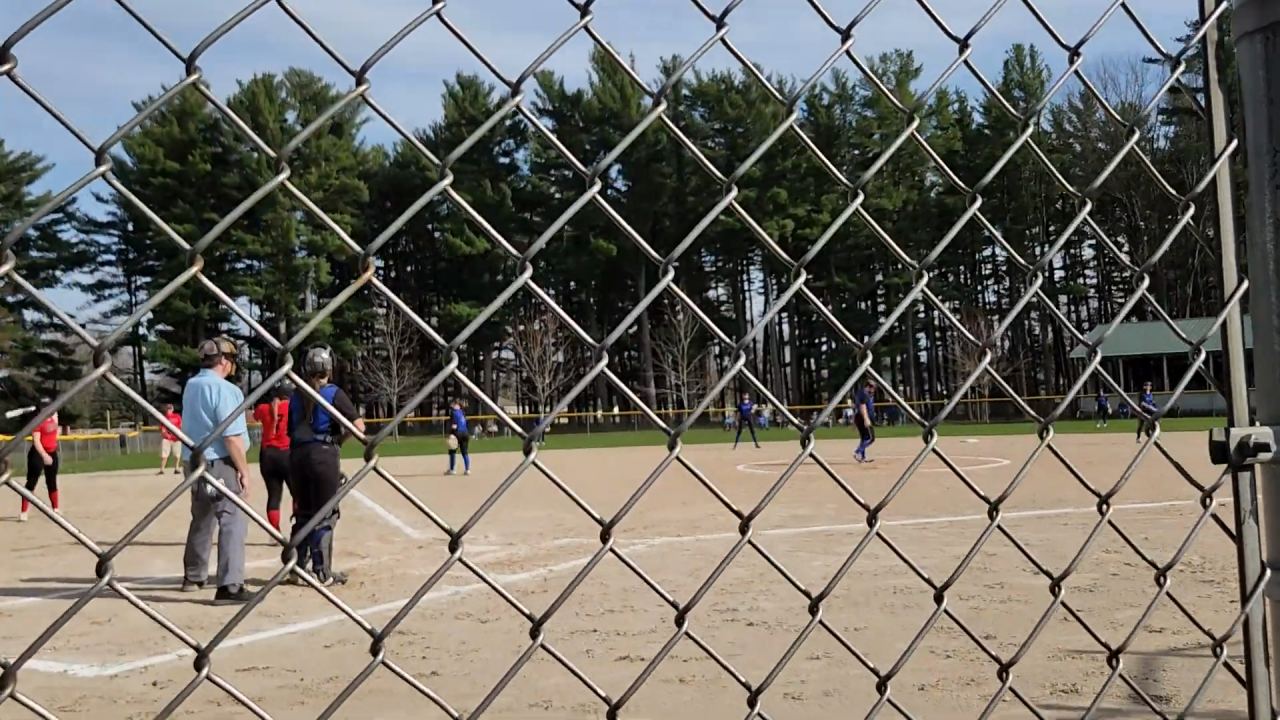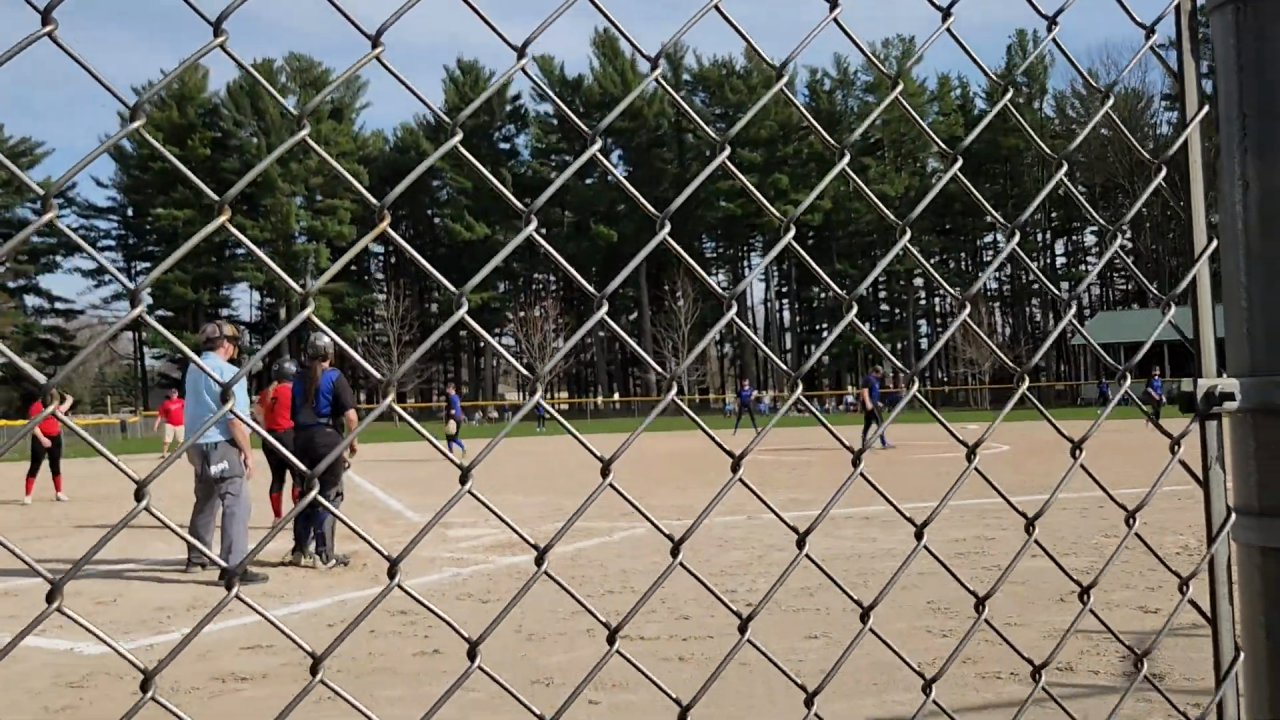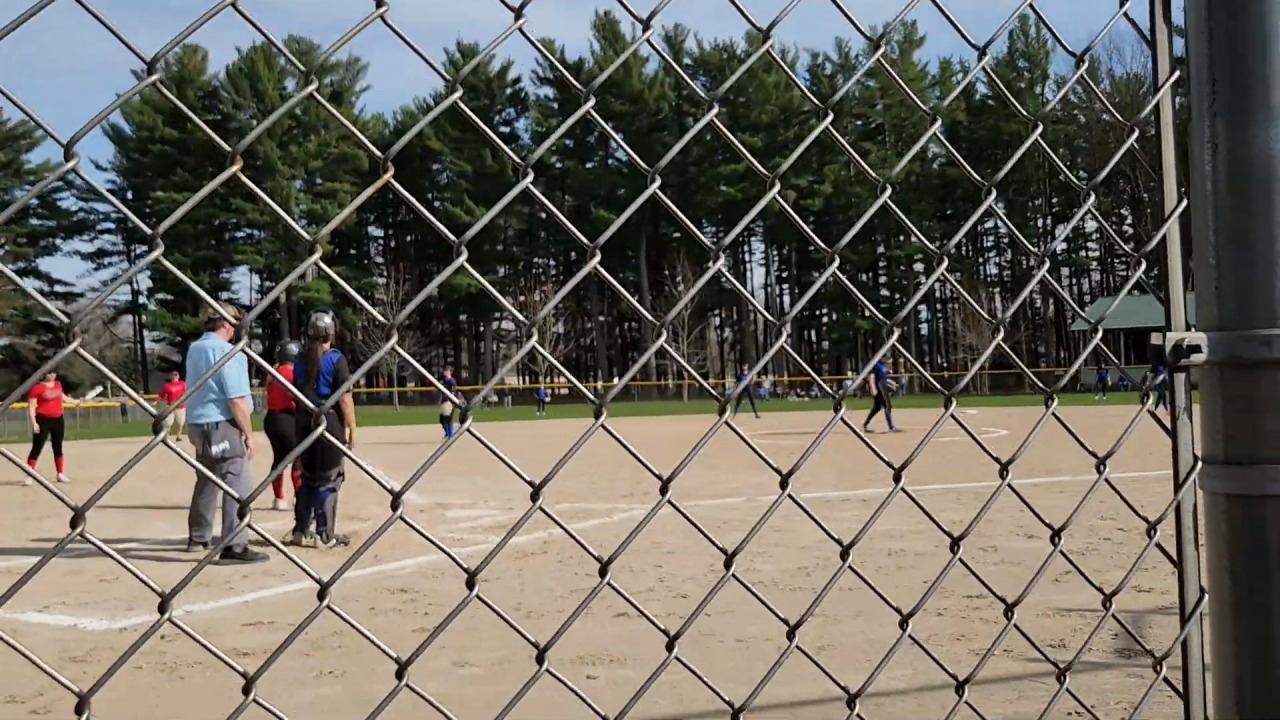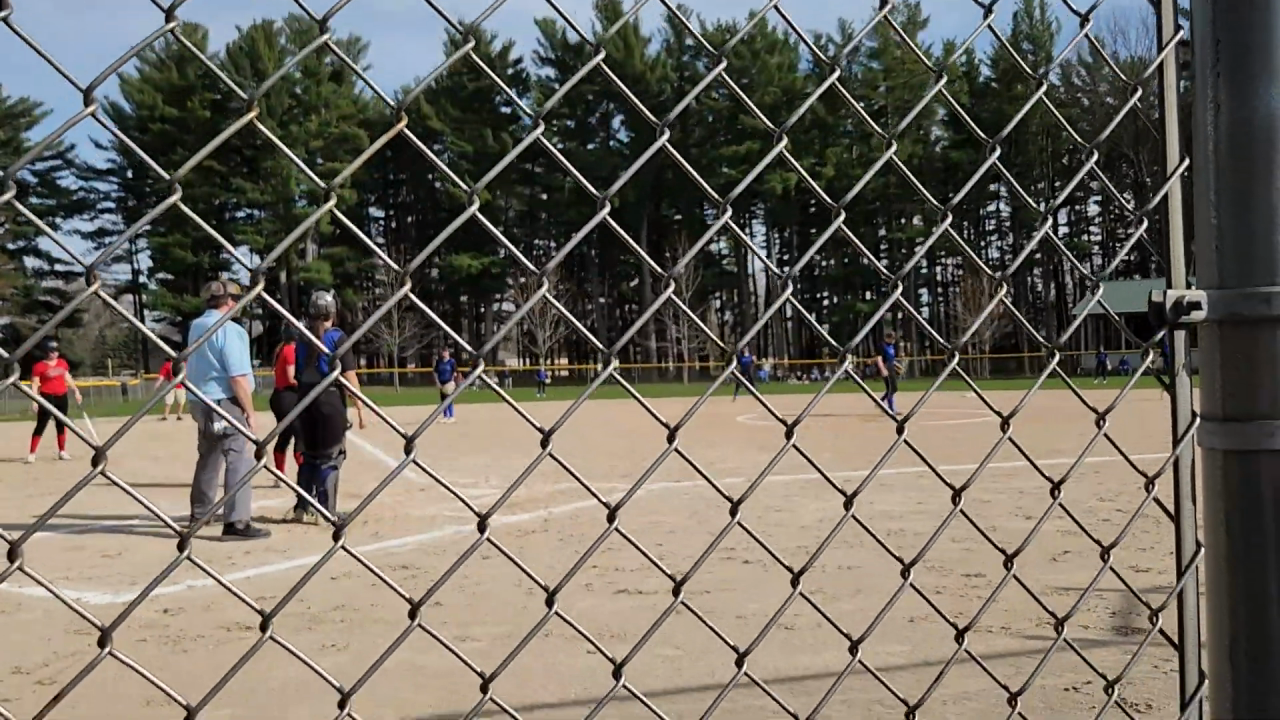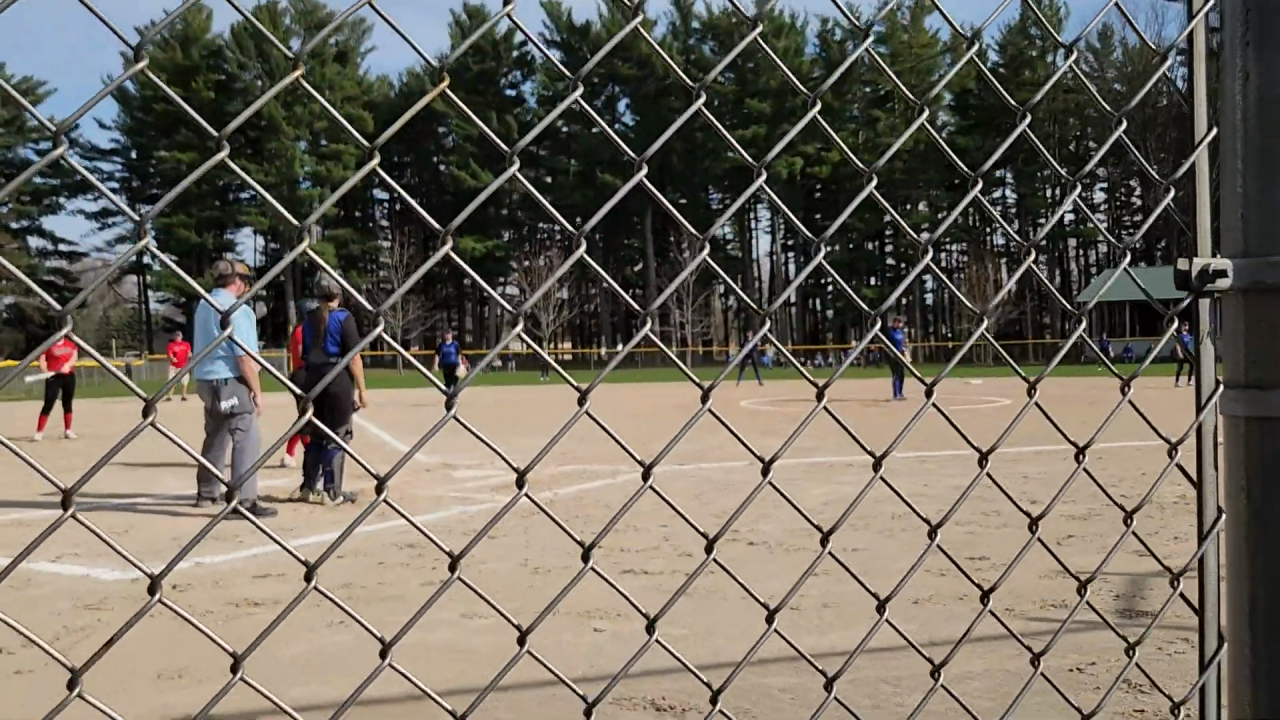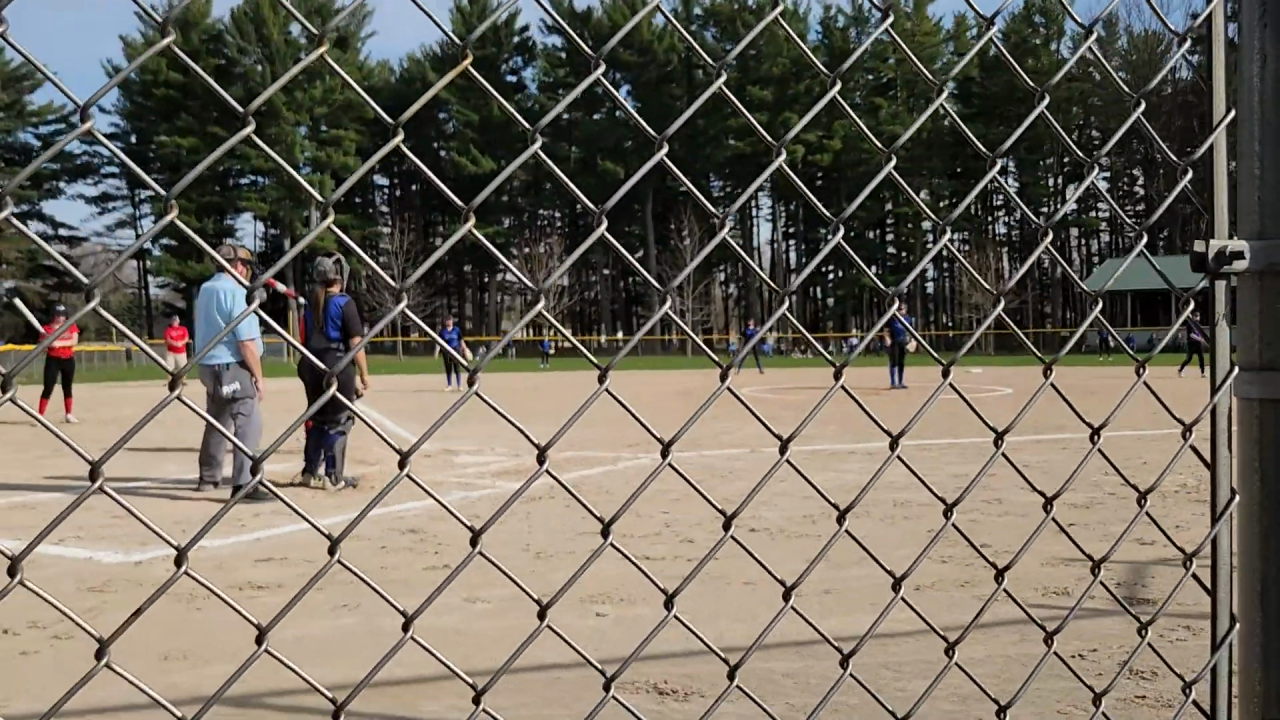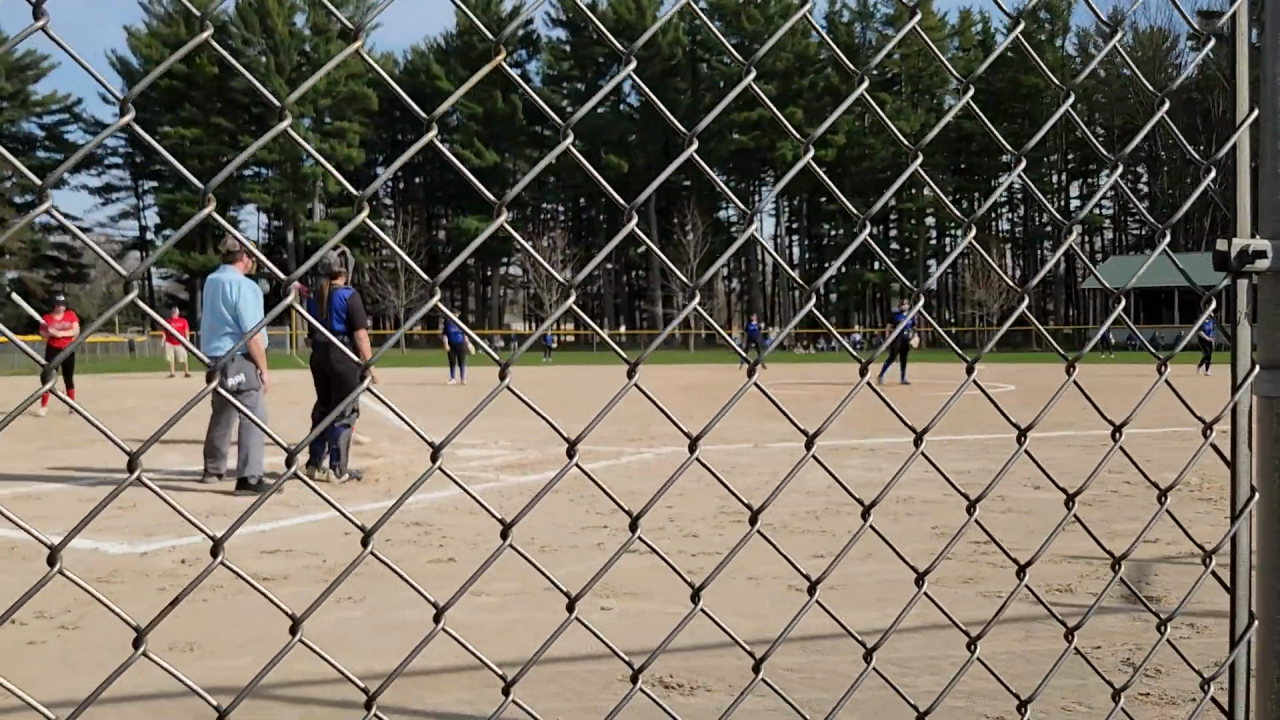
dt=0.2s
person 1, frame 1
left shoulder: (191, 386)
right shoulder: (225, 389)
right elbow: (232, 437)
right wrist: (244, 471)
left hip: (194, 462)
right hip: (217, 463)
left knee: (202, 520)
right knee: (233, 521)
left ankle: (193, 577)
right ankle: (229, 587)
person 1, frame 2
left shoulder: (193, 370)
right shoulder: (227, 371)
right elbow: (235, 420)
right wrist: (248, 453)
left hip: (198, 444)
right hip: (220, 446)
left knee: (205, 502)
right knee: (236, 503)
left ankle: (196, 558)
right ankle: (232, 568)
person 1, frame 3
left shoulder: (194, 349)
right shoulder: (228, 352)
right elbow: (236, 400)
right wrist: (248, 433)
left hip: (197, 424)
right hip: (221, 425)
left knee: (206, 481)
right knee: (238, 483)
left ankle: (198, 537)
right ankle: (234, 546)
person 1, frame 4
left shoulder: (195, 327)
right shoulder: (230, 330)
right elbow: (238, 377)
right wrist: (250, 411)
left hip: (200, 402)
right hip: (223, 402)
left knee: (208, 459)
right knee: (240, 460)
left ankle: (199, 514)
right ankle: (236, 523)
person 1, frame 5
left shoulder: (202, 306)
right shoulder: (237, 310)
right elbow: (244, 357)
right wrist: (257, 391)
left hip: (206, 380)
right hip: (230, 382)
left knee: (215, 438)
right knee: (246, 439)
left ankle: (206, 493)
right ankle: (244, 502)
person 1, frame 6
left shoulder: (204, 290)
right shoulder: (238, 293)
right elbow: (246, 342)
right wrist: (259, 377)
left hip: (208, 365)
right hip: (232, 367)
left knee: (216, 422)
right knee: (248, 424)
left ankle: (208, 477)
right ankle: (244, 486)
person 1, frame 7
left shoulder: (210, 281)
right shoulder: (244, 285)
right elbow: (251, 334)
right wrist: (264, 368)
left hip: (213, 357)
right hip: (237, 359)
left knee: (222, 413)
right knee: (253, 415)
left ankle: (213, 469)
right ankle: (249, 478)
person 2, frame 1
left shoulder: (296, 396)
right shoulder: (333, 393)
left elbow: (291, 431)
right elbow: (359, 426)
right wrist: (341, 431)
left hip: (297, 455)
right hip: (324, 455)
left knee: (303, 514)
right knee: (325, 516)
left ankle: (298, 569)
right ankle: (322, 573)
person 2, frame 2
left shoulder: (299, 379)
right shoulder: (335, 377)
left elbow: (295, 415)
right elbow: (350, 416)
right wrist: (353, 440)
left hip: (302, 440)
right hip: (327, 438)
right knee: (328, 498)
left ankle: (300, 551)
right ankle: (324, 555)
person 2, frame 3
left shoulder: (300, 360)
right shoulder: (335, 359)
right elbow: (344, 398)
right wrist: (351, 428)
left hip: (302, 420)
right hip: (328, 420)
left knee: (308, 477)
right knee: (329, 478)
left ankle: (300, 531)
right ankle: (324, 535)
person 2, frame 4
left shoulder: (302, 339)
right shoulder: (337, 337)
left elbow: (299, 374)
right elbow: (348, 375)
left wrist: (305, 398)
right wrist: (360, 408)
left hip: (305, 398)
right hip: (330, 398)
left knee: (309, 454)
right knee: (330, 456)
left ankle: (302, 508)
right ankle: (327, 512)
person 2, frame 5
left shoulder: (309, 319)
right shoulder: (343, 317)
left elbow: (306, 355)
right elbow: (353, 357)
right wrist: (362, 389)
left hip: (311, 379)
right hip: (337, 379)
left knee: (316, 435)
right knee: (337, 437)
left ankle: (308, 488)
right ankle: (332, 492)
person 2, frame 6
left shoulder: (311, 304)
right shoulder: (344, 302)
left elbow: (308, 339)
right elbow: (355, 342)
right wrist: (364, 373)
left hip: (314, 365)
right hip: (339, 364)
left knee: (318, 419)
right knee: (339, 421)
left ankle: (310, 472)
right ankle: (334, 477)
person 2, frame 7
left shoulder: (315, 296)
right shoulder: (349, 295)
left elbow: (314, 332)
right elbow: (360, 335)
right wrist: (370, 365)
left hip: (319, 356)
right hip: (344, 356)
left knee: (323, 411)
right knee: (343, 413)
left ankle: (314, 465)
right ankle: (338, 469)
